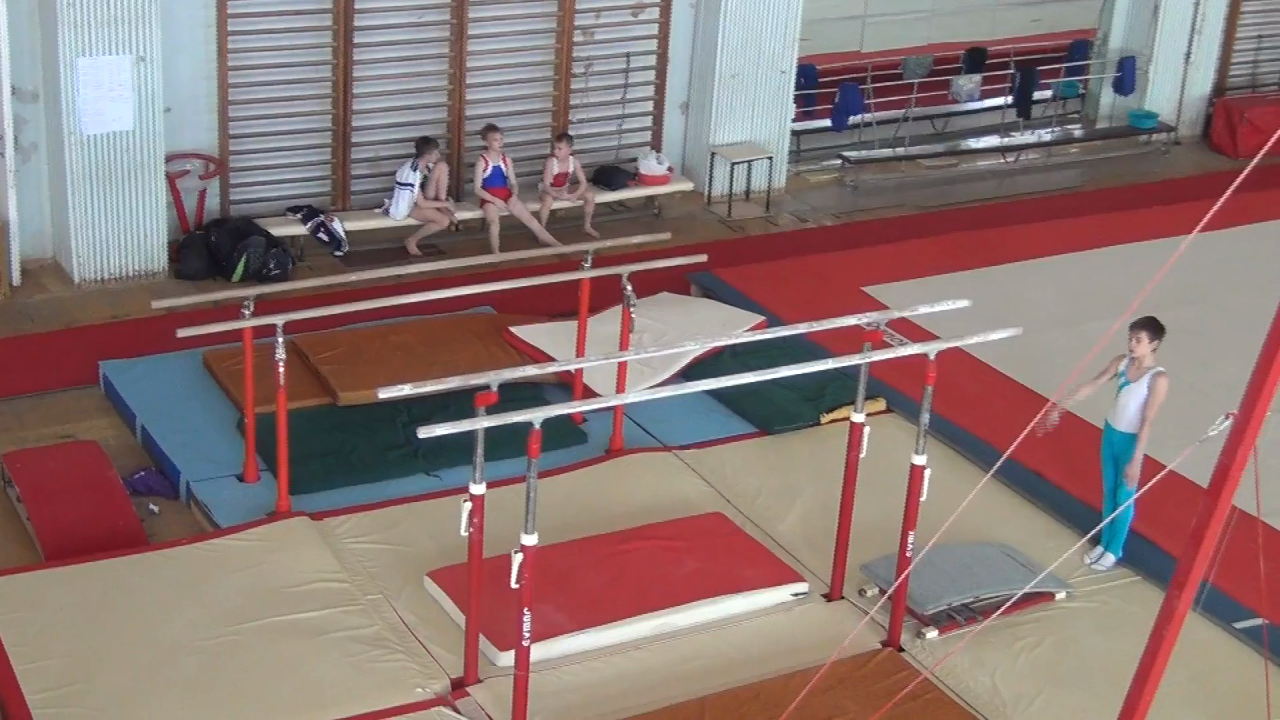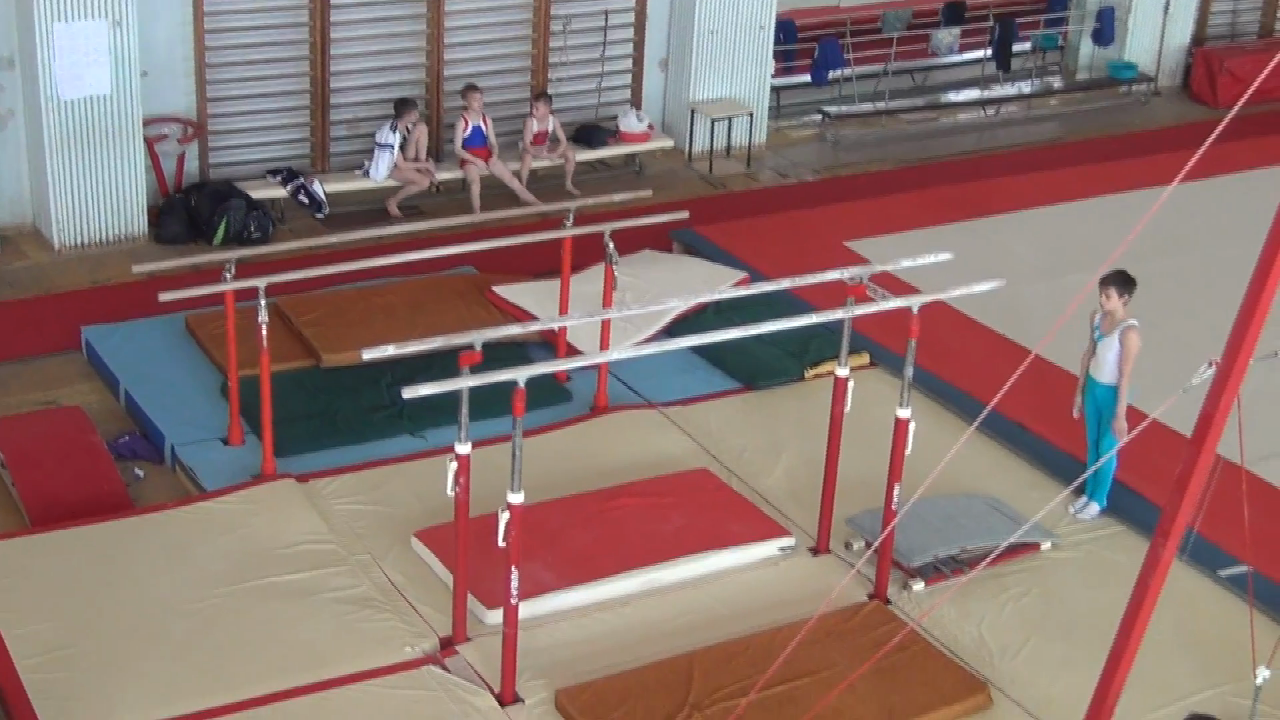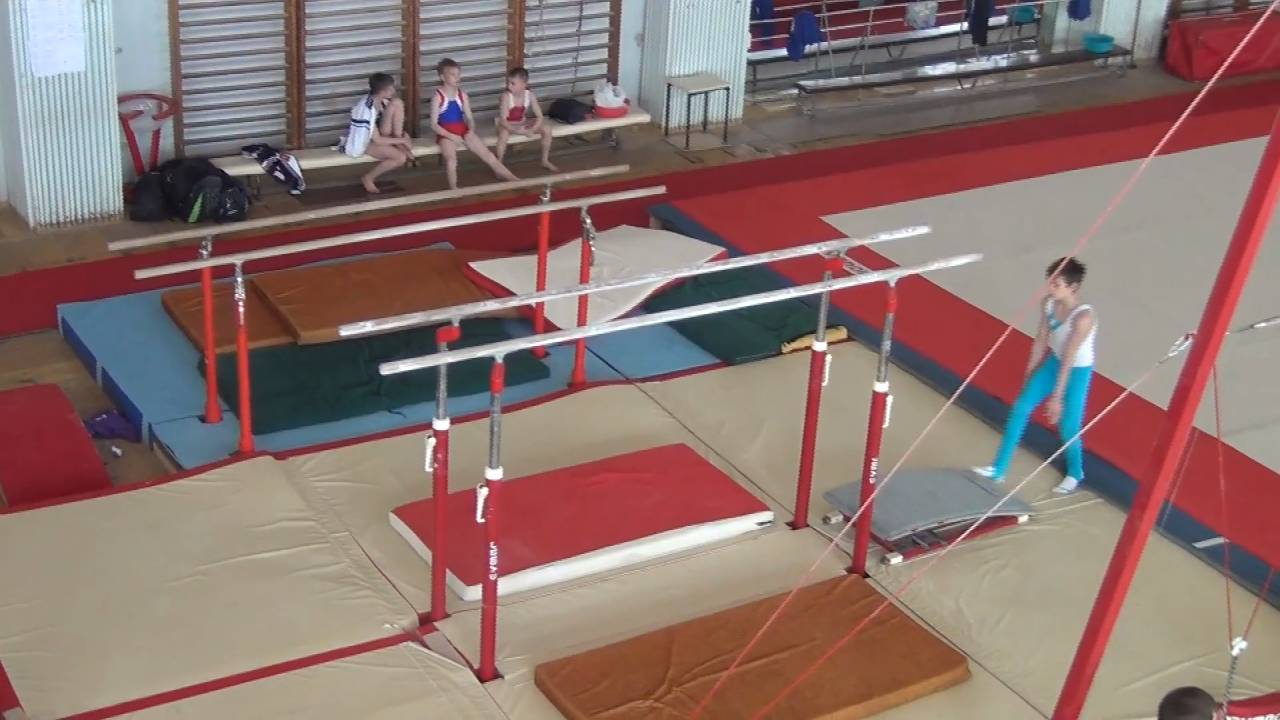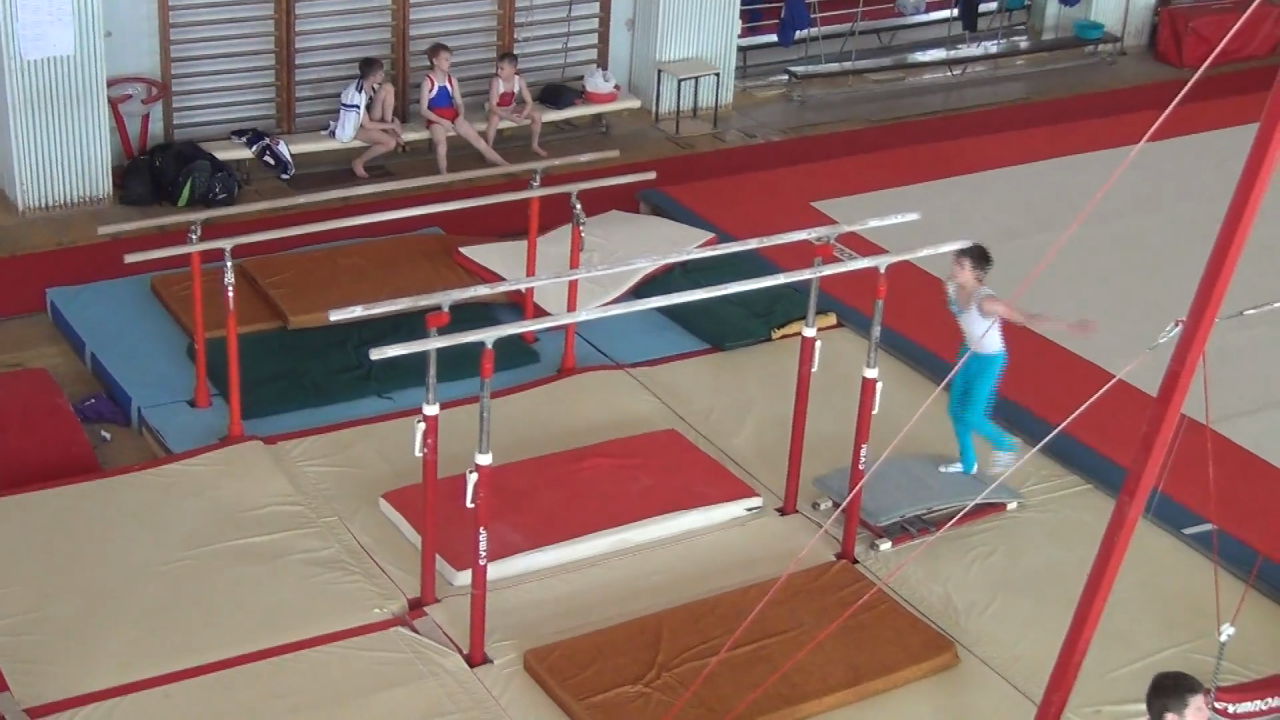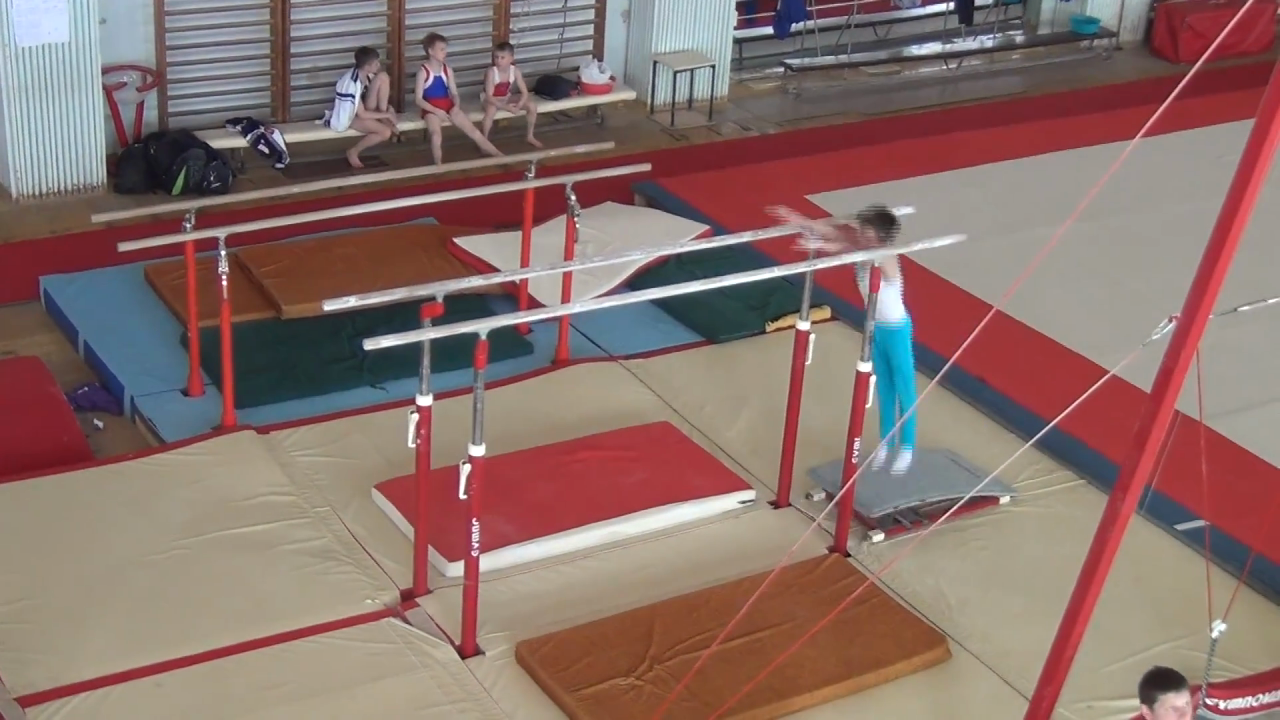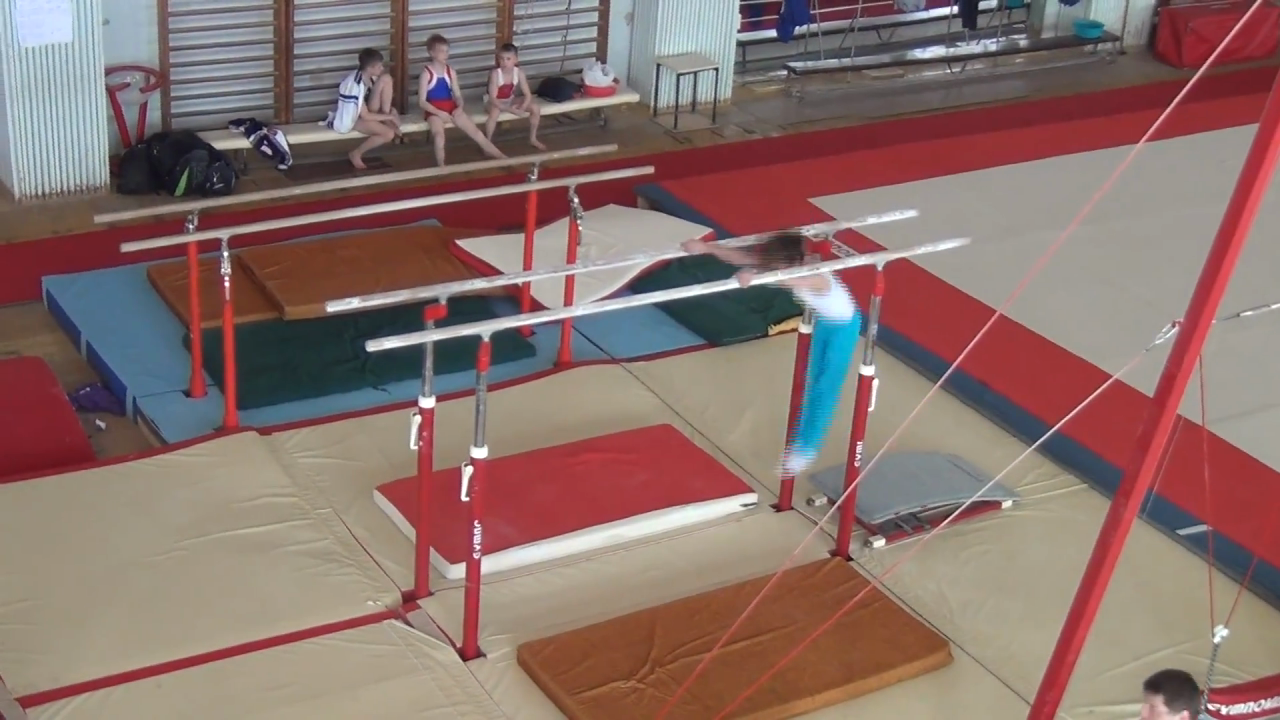
dt=0.5s
person 1, frame 1
left shoulder: (1158, 378)
right shoulder: (1122, 362)
left elbow: (1147, 422)
right elbow: (1092, 385)
left wrist: (1136, 461)
right wrist: (1061, 407)
left hip: (1131, 440)
right hip: (1109, 432)
left knee: (1124, 496)
right knee: (1108, 491)
left ankle: (1114, 550)
right ankle: (1103, 543)
person 1, frame 2
left shoulder: (1129, 332)
right shoulder: (1097, 317)
left elbow: (1125, 376)
left wrist: (1120, 415)
right wrist: (1079, 390)
left hip: (1112, 392)
right hip: (1093, 386)
left knee: (1106, 448)
right knee: (1092, 444)
left ankle: (1098, 500)
right ankle: (1088, 493)
person 1, frame 3
left shoulder: (1084, 317)
right shoulder: (1049, 304)
left elbow: (1068, 360)
left wrist: (1056, 397)
right wrist: (1030, 372)
left hip: (1076, 372)
right hip: (1053, 363)
left knee: (1068, 427)
right knee: (1020, 409)
left ankle: (1075, 473)
right ankle: (999, 467)
person 1, frame 4
left shoulder: (986, 302)
right shoulder: (952, 286)
left elbow: (1025, 318)
left wrist: (1069, 325)
left hip: (989, 359)
right hip: (969, 353)
left knee: (973, 418)
right knee: (955, 410)
left ankle: (1006, 446)
right ankle: (967, 461)
person 1, frame 5
left shoulder: (886, 260)
right shoulder: (859, 249)
left elbow: (863, 252)
right elbow: (832, 232)
left wrist: (819, 245)
right wrist: (797, 220)
left hip: (895, 330)
right hip: (876, 326)
left knee: (903, 390)
right knee: (884, 389)
left ankle: (906, 447)
right ankle: (888, 443)
person 1, frame 6
left shoulder: (814, 281)
right shoulder: (781, 265)
right elbow: (746, 258)
left wrist: (755, 273)
right wrist: (706, 247)
left hip: (844, 326)
right hip: (824, 323)
left knee: (826, 389)
right knee: (814, 387)
left ankle: (805, 448)
right ankle: (801, 446)
